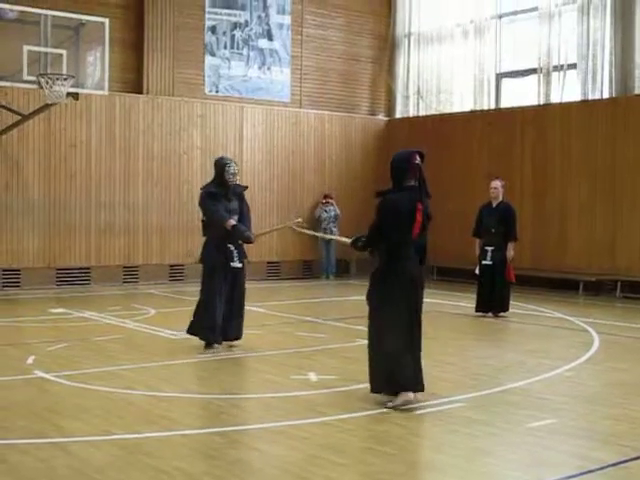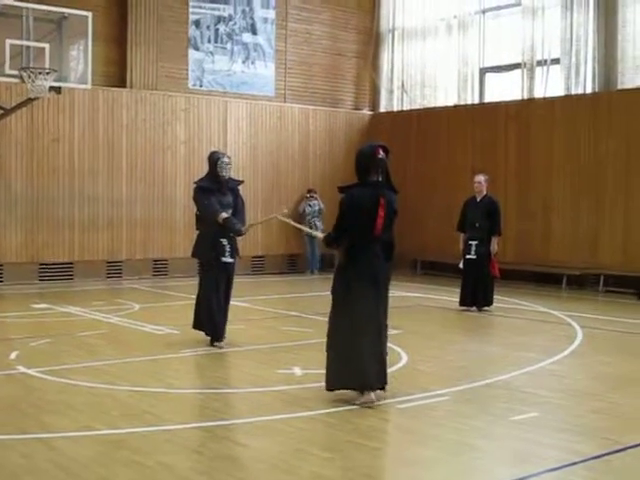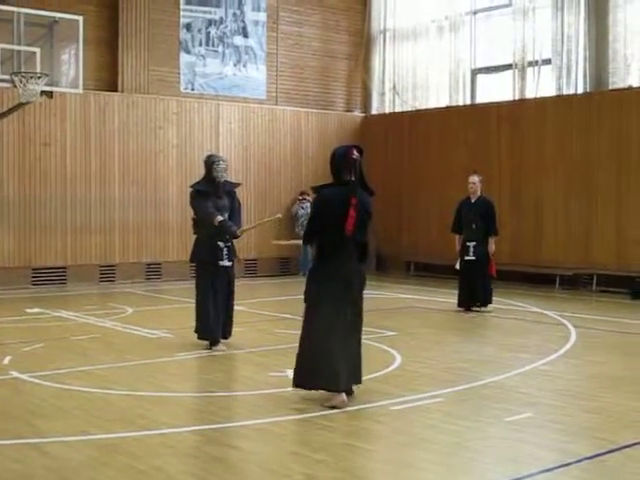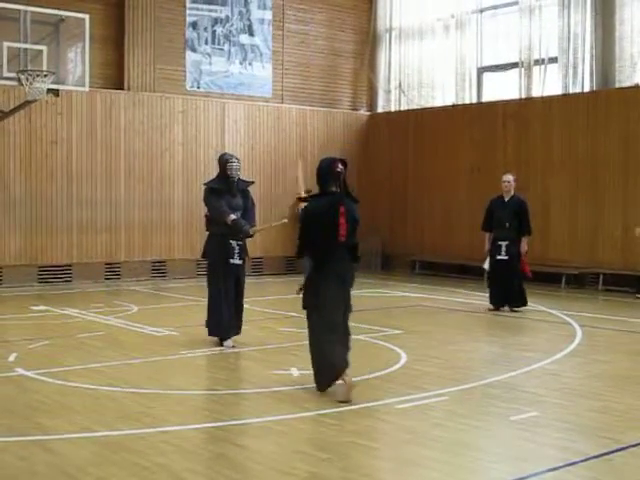
dt=1s
person 1, frame 1
left shoulder: (391, 202)
right shoulder: (422, 202)
left elbow: (376, 235)
left wrist: (360, 243)
right wrist: (370, 242)
left hip: (392, 271)
right hip: (413, 270)
left knee: (389, 327)
right knee: (408, 326)
left ankle: (401, 387)
right ankle: (407, 385)
person 1, frame 2
left shoulder: (353, 197)
right shoulder: (389, 198)
left elbow: (339, 233)
right elbow: (384, 232)
left wrist: (329, 240)
left hip: (356, 267)
right hip: (380, 266)
left knee: (354, 325)
right knee: (374, 323)
left ankle: (366, 387)
right ankle: (372, 381)
person 1, frame 3
left shoulder: (325, 197)
right shoulder: (364, 199)
left elbow: (310, 234)
right elbow: (362, 234)
left wrist: (311, 239)
left hip: (328, 269)
right hip: (354, 270)
left knee: (325, 326)
right knee: (348, 325)
left ankle: (338, 389)
right ankle: (346, 383)
person 1, frame 4
left shoulder: (313, 209)
right shoulder: (350, 207)
left elbow: (303, 247)
right elbow: (350, 240)
left wrist: (303, 253)
left hip: (323, 274)
right hip: (344, 272)
left knee: (326, 327)
right knee: (336, 321)
left ankle: (344, 375)
right ankle: (336, 372)
person 2, frame 1
left shoulder: (238, 193)
right shoulder: (209, 195)
left elbow: (245, 216)
right elbow: (220, 217)
left wrist: (245, 232)
right wrist: (239, 230)
left hip: (235, 248)
right hip: (216, 249)
left knee: (235, 293)
right knee: (214, 293)
left ankle: (228, 334)
right ankle: (210, 338)
person 2, frame 2
left shoulder: (233, 188)
right shoulder: (203, 189)
left elbow: (239, 210)
right elbow: (212, 210)
left wrist: (238, 225)
right wrist: (229, 222)
left hip: (228, 243)
right hip: (210, 244)
left knee: (224, 288)
right knee: (212, 288)
left ankle: (217, 331)
right ankle: (215, 334)
person 2, frame 3
left shoulder: (229, 191)
right shoulder: (199, 193)
left elbow: (236, 213)
right elbow: (208, 213)
left wrist: (234, 229)
right wrist: (224, 225)
left hip: (225, 246)
right hip: (207, 247)
left knee: (225, 291)
right knee: (209, 293)
left ankle: (217, 333)
right ankle: (213, 337)
person 2, frame 4
left shoulder: (243, 189)
right shoulder: (213, 189)
left elbow: (249, 211)
right elbow: (220, 211)
left wrist: (246, 227)
right wrist: (235, 221)
left hip: (237, 244)
right hip: (219, 243)
left knee: (235, 287)
right knee: (220, 287)
left ankle: (226, 331)
right ankle: (224, 333)
person 3, frame 1
left shoulder: (507, 209)
right shoulder: (484, 208)
left elbow: (511, 232)
right elbow: (478, 230)
left wrist: (510, 249)
right wrist: (477, 247)
left hip: (501, 249)
right hip: (486, 248)
left knee: (500, 279)
right knee: (484, 278)
left ankle: (497, 308)
right ankle: (485, 307)
person 3, frame 2
left shoulder: (492, 203)
right shoulder: (468, 203)
left elbow: (496, 226)
right elbow: (462, 224)
left wrist: (494, 244)
right wrist: (462, 242)
left hip: (485, 243)
right hip: (470, 243)
left knee: (484, 273)
right knee: (468, 272)
left ankle: (482, 302)
right ankle: (469, 301)
person 3, frame 3
left shoulder: (487, 203)
right shoulder: (463, 204)
left elbow: (492, 227)
right elbow: (458, 226)
left wrist: (491, 244)
right wrist: (458, 243)
left hip: (482, 244)
right hip: (467, 244)
left knee: (483, 273)
right knee: (466, 274)
left ankle: (483, 302)
right ankle: (467, 303)
person 3, frame 4
left shoulder: (520, 203)
right shoulder: (494, 202)
left elbow: (525, 227)
right elbow: (488, 225)
left wrist: (524, 244)
right wrist: (487, 242)
left hip: (514, 244)
right hip: (497, 243)
left knee: (514, 274)
right knee: (495, 274)
left ankle: (514, 303)
right ankle: (497, 303)
